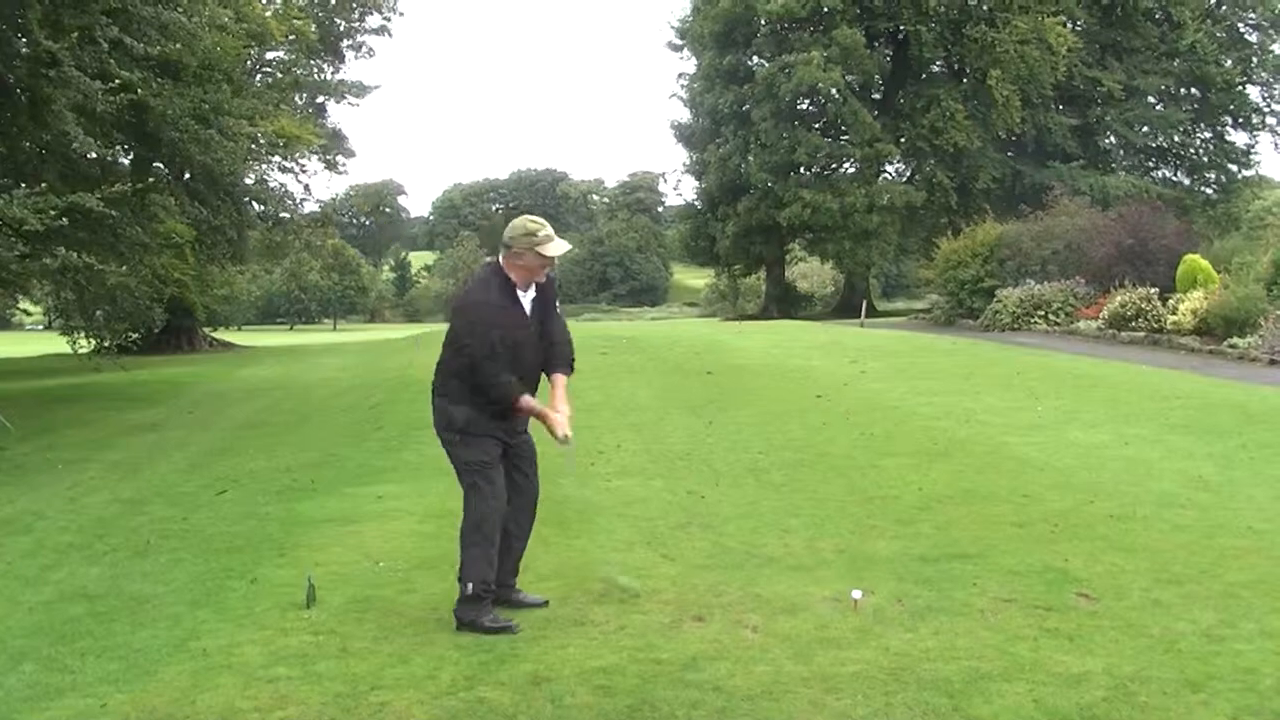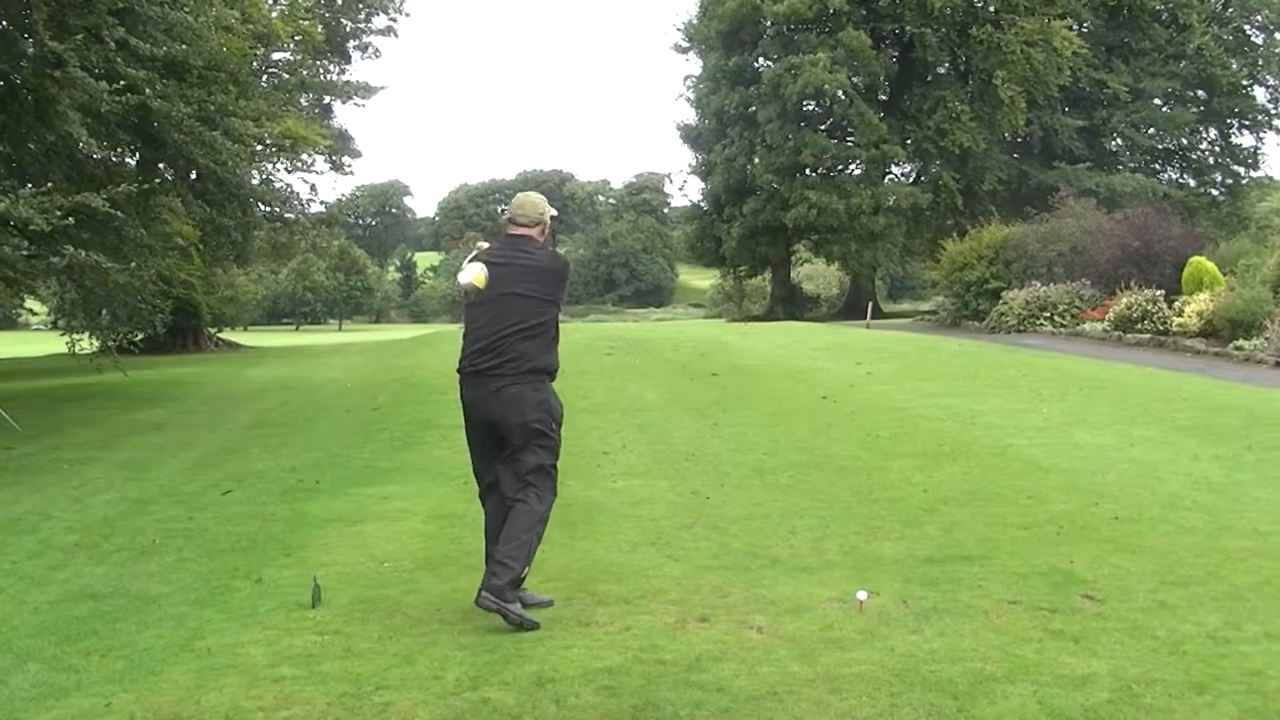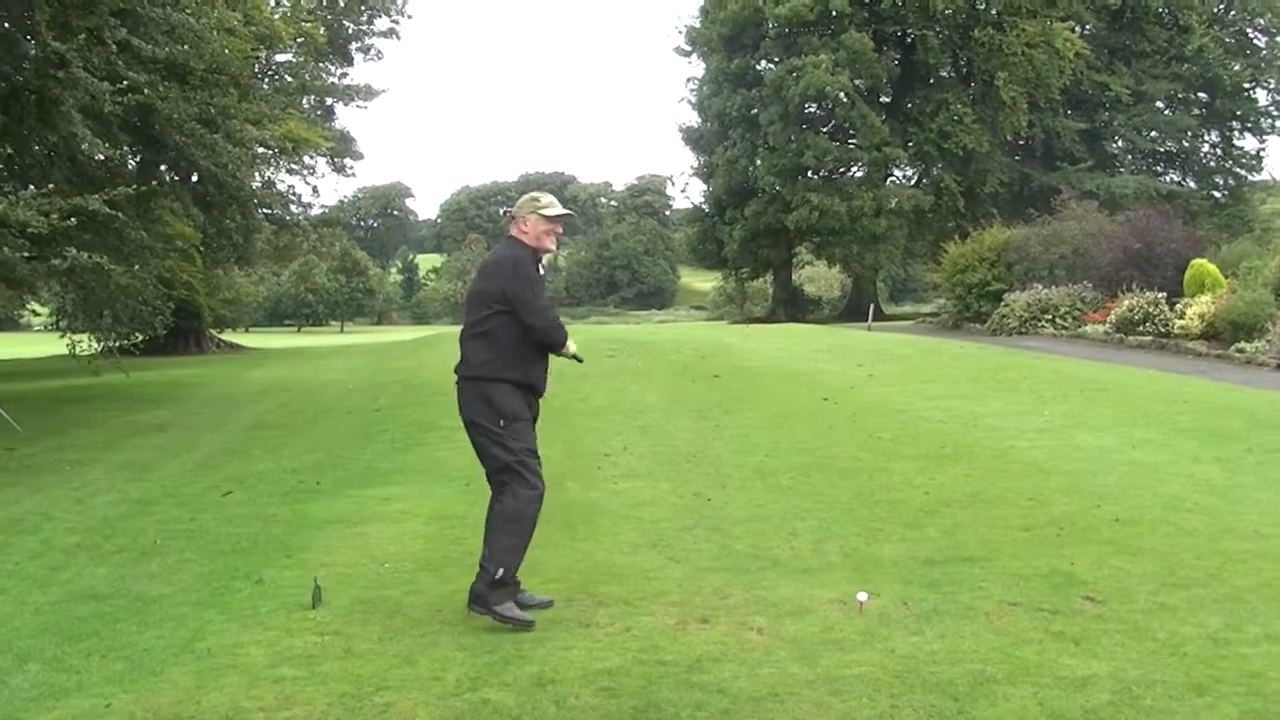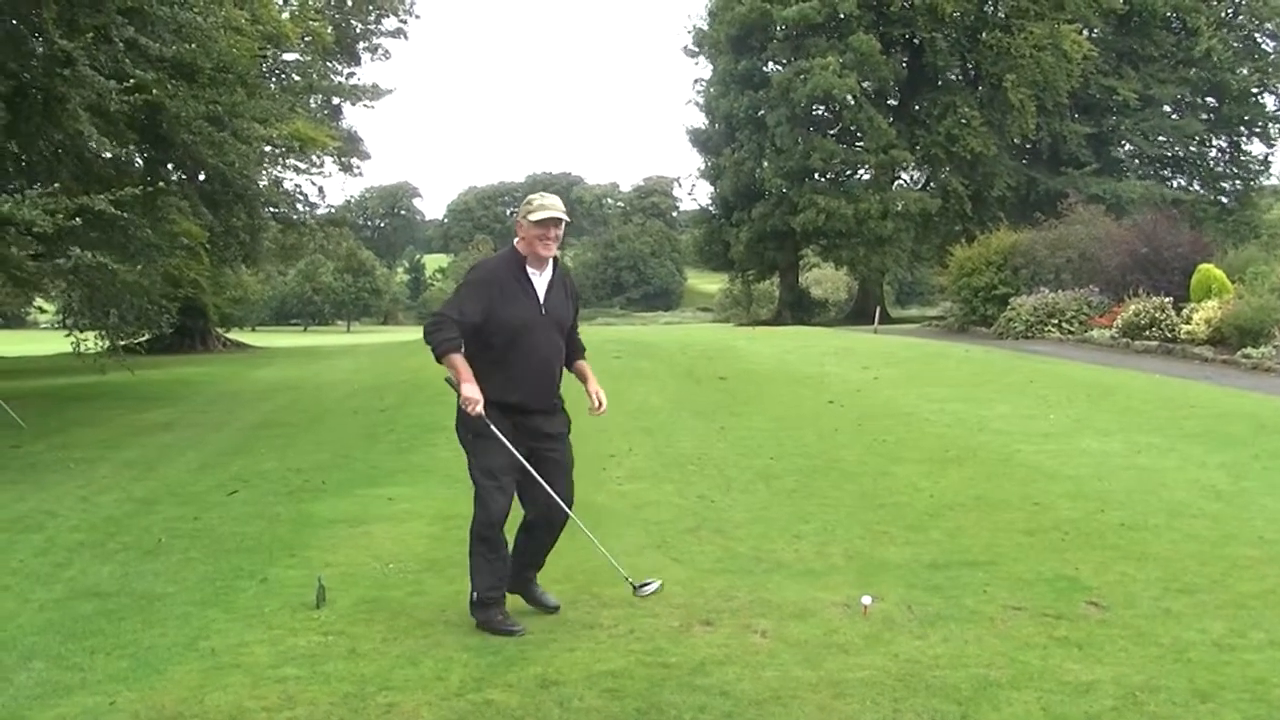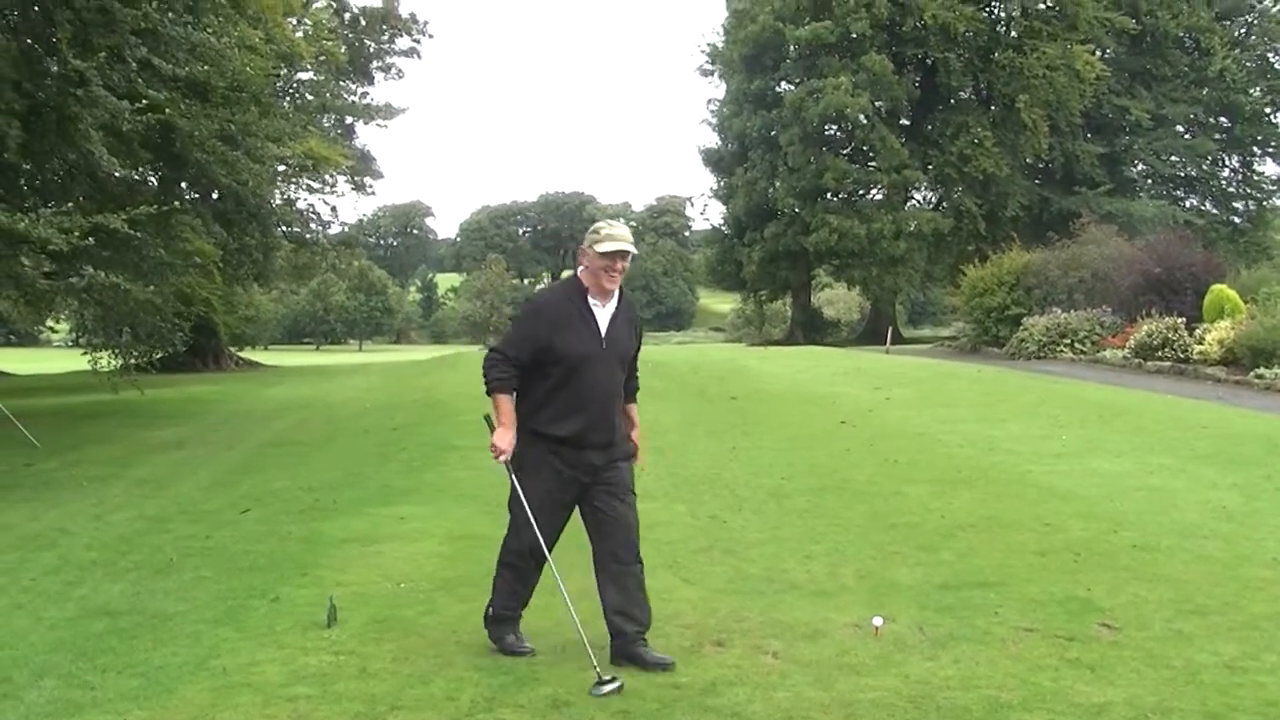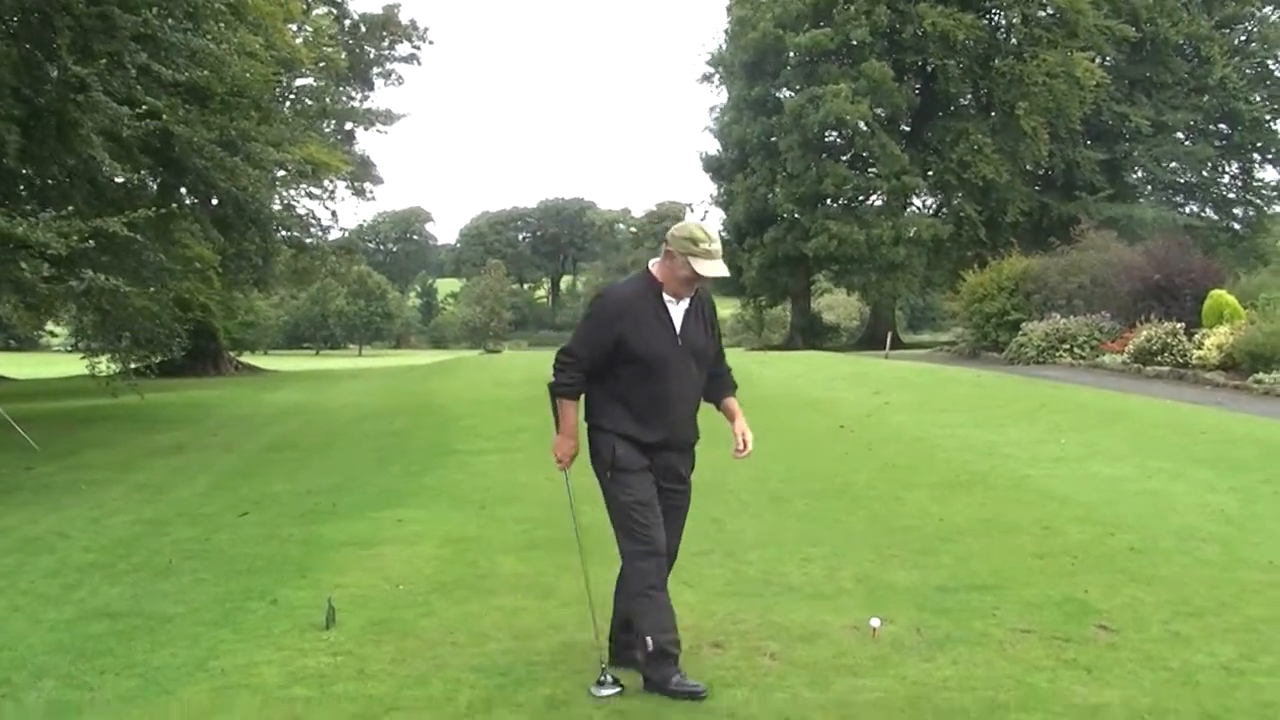
dt=0.5s
person 1, frame 1
left shoulder: (540, 287)
right shoulder: (482, 302)
left elbow: (557, 345)
right elbow: (493, 378)
left wrist: (559, 405)
right wrist: (543, 412)
left hip: (503, 412)
right hip: (465, 413)
left knee: (521, 497)
right knee: (487, 500)
left ankle: (498, 585)
right ankle: (472, 605)
person 1, frame 2
left shoulder: (478, 265)
right shoulder: (554, 266)
left hip: (475, 389)
right hip: (524, 393)
left knee: (498, 489)
right knee: (535, 489)
left ankle: (504, 583)
right ankle: (501, 586)
person 1, frame 3
left shoulder: (525, 263)
right shoulder: (512, 263)
right elbow: (544, 326)
left wrist: (555, 346)
right wrist: (566, 346)
left hip: (513, 394)
right hip: (492, 394)
left knee: (518, 489)
right knee: (522, 487)
left ankle: (505, 585)
right ankle: (490, 589)
person 1, frame 4
left shoulder: (563, 278)
right shoulder: (489, 275)
right elbow: (440, 327)
left wrist: (589, 378)
right wrist: (466, 381)
left hip: (546, 413)
right hip: (491, 415)
left knee: (555, 503)
right knee: (493, 508)
left ankle: (522, 576)
right ankle: (487, 603)
person 1, frame 5
left shoulder: (626, 308)
right shoulder: (548, 306)
right elbow: (499, 364)
left wrist: (634, 426)
right wrist: (505, 427)
left hip: (607, 451)
right hip: (547, 448)
left knee: (621, 541)
right knee: (530, 539)
left ankle: (628, 639)
right ankle: (501, 620)
person 1, frame 6
left shoulder: (702, 304)
right shoulder: (619, 303)
left elbow: (715, 370)
right elbow: (570, 367)
left wrist: (736, 417)
right wrist: (568, 433)
left hip: (676, 450)
right hip: (623, 448)
left knee: (657, 553)
right knee: (646, 550)
left ankle: (627, 644)
right ankle: (660, 663)
